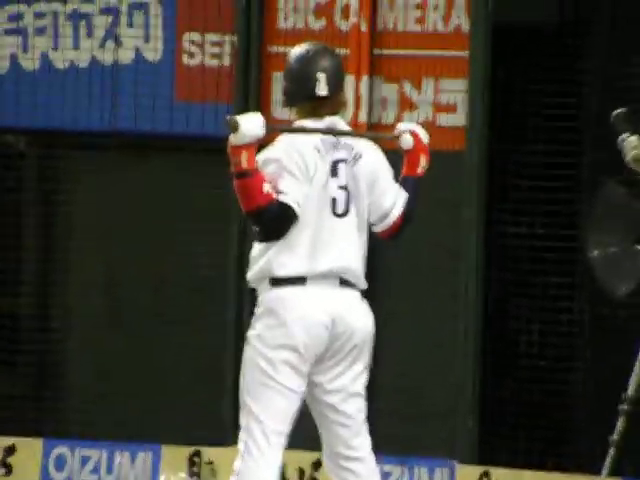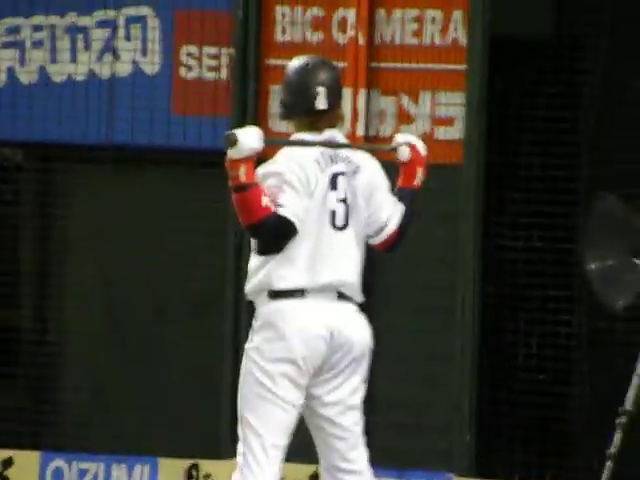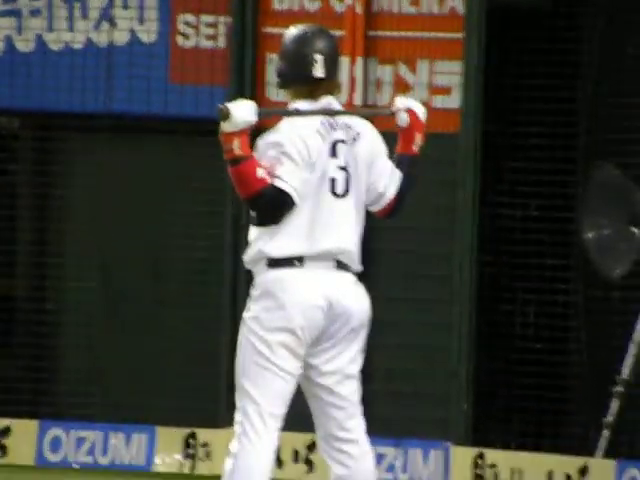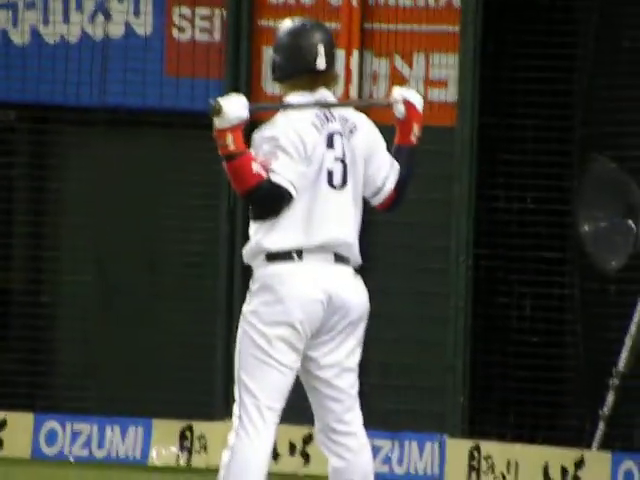
dt=0.2s
person 1, frame 1
left shoulder: (288, 148)
right shoulder: (367, 153)
left elbow: (271, 222)
right elbow: (393, 223)
left wrist: (243, 155)
right wrist: (415, 160)
left hip: (291, 306)
right hip: (348, 309)
left knee: (261, 438)
right knee: (351, 443)
person 1, frame 2
left shoulder: (288, 163)
right shoulder: (365, 165)
left elbow: (270, 236)
right elbow: (390, 236)
left wrist: (241, 169)
right wrist: (412, 171)
left hip: (289, 319)
right hip: (346, 321)
person 1, frame 3
left shoulder: (289, 133)
right shoulder: (363, 133)
left elbow: (267, 208)
right elbow: (389, 202)
left wrist: (236, 142)
right wrist: (411, 135)
left hip: (288, 289)
right hip: (343, 291)
left knee: (257, 421)
right knee: (345, 423)
person 1, frame 4
left shoulder: (286, 126)
right shoulder: (359, 125)
left elbow: (265, 202)
right elbow: (390, 195)
left wrist: (230, 137)
right wrist: (409, 125)
left hip: (286, 283)
right hip: (342, 284)
left knee: (255, 416)
right knee: (342, 418)
